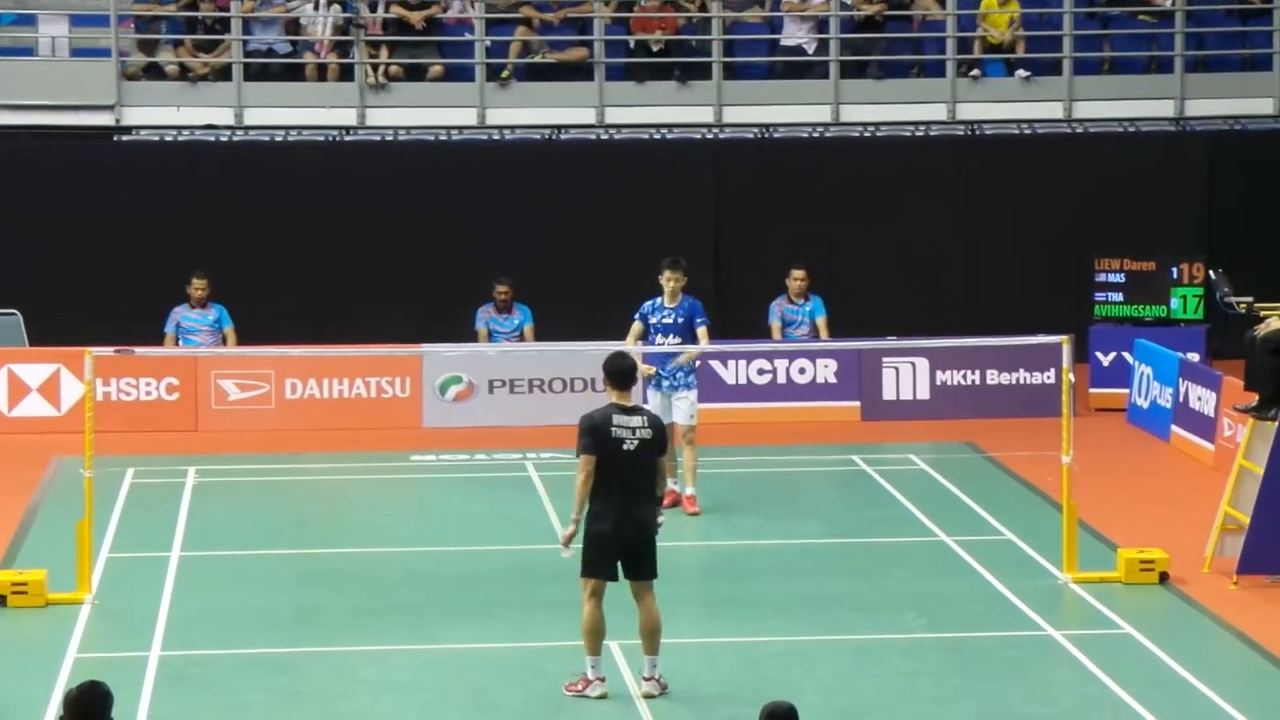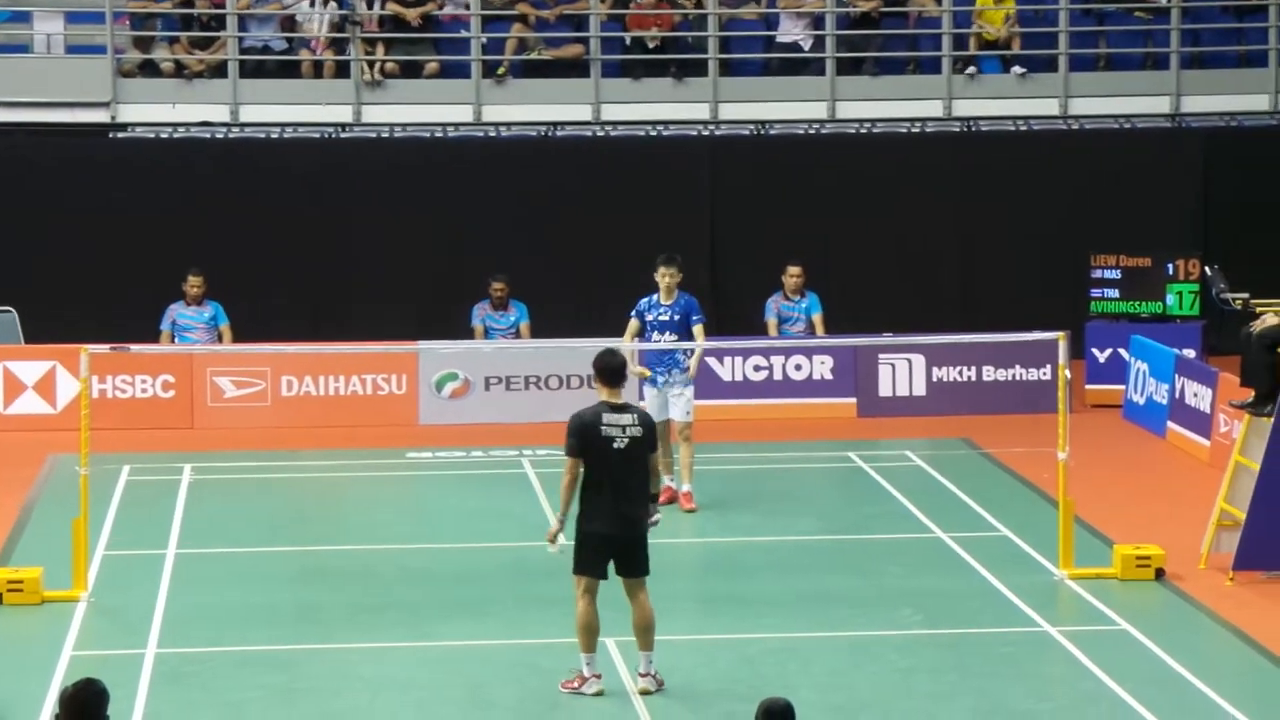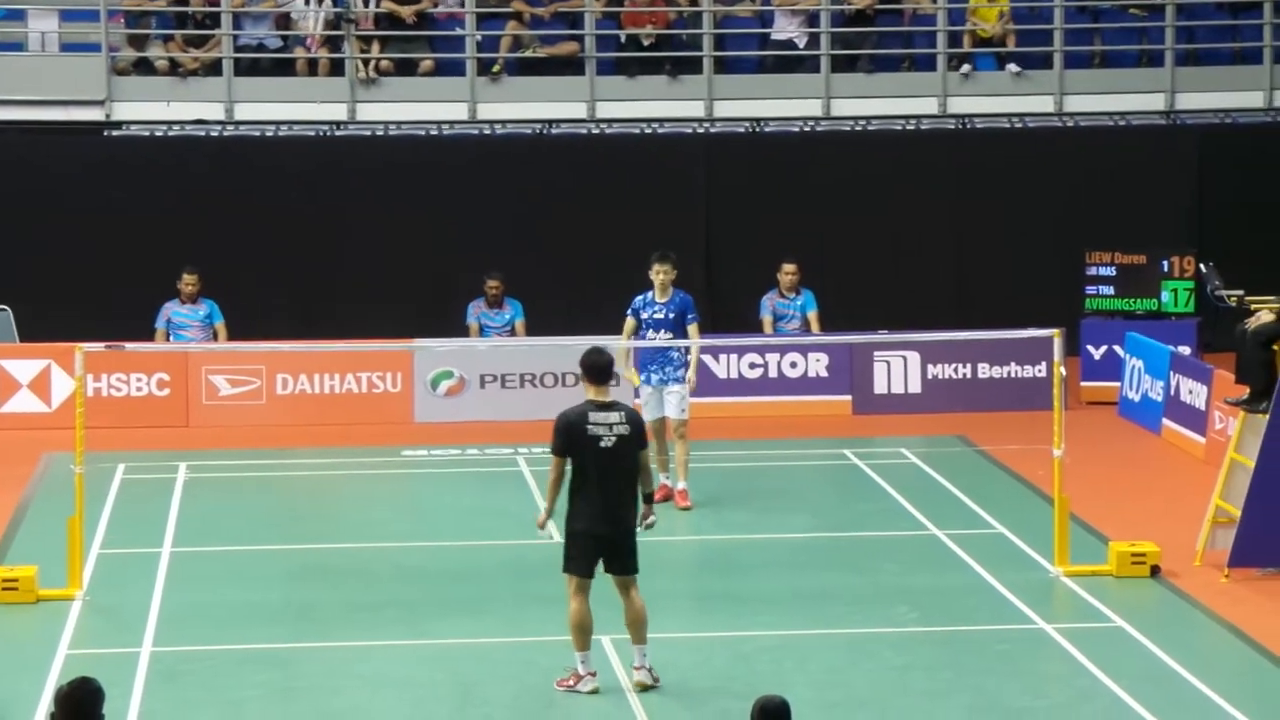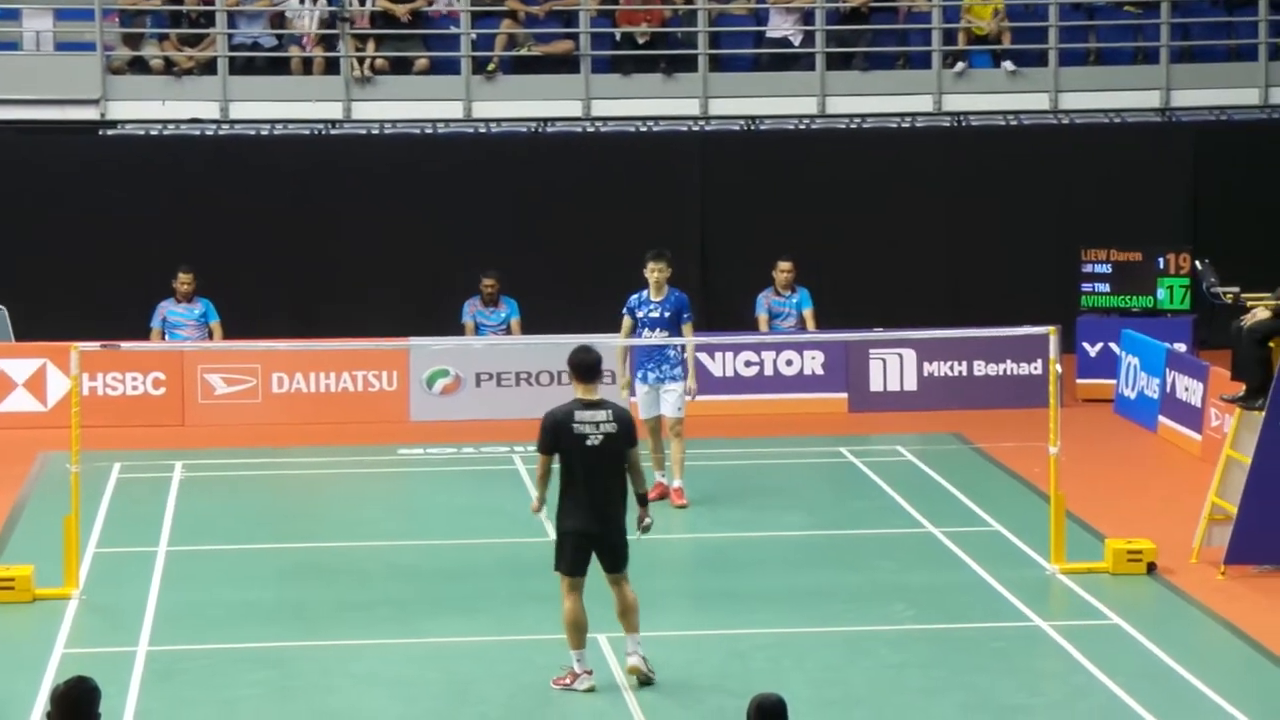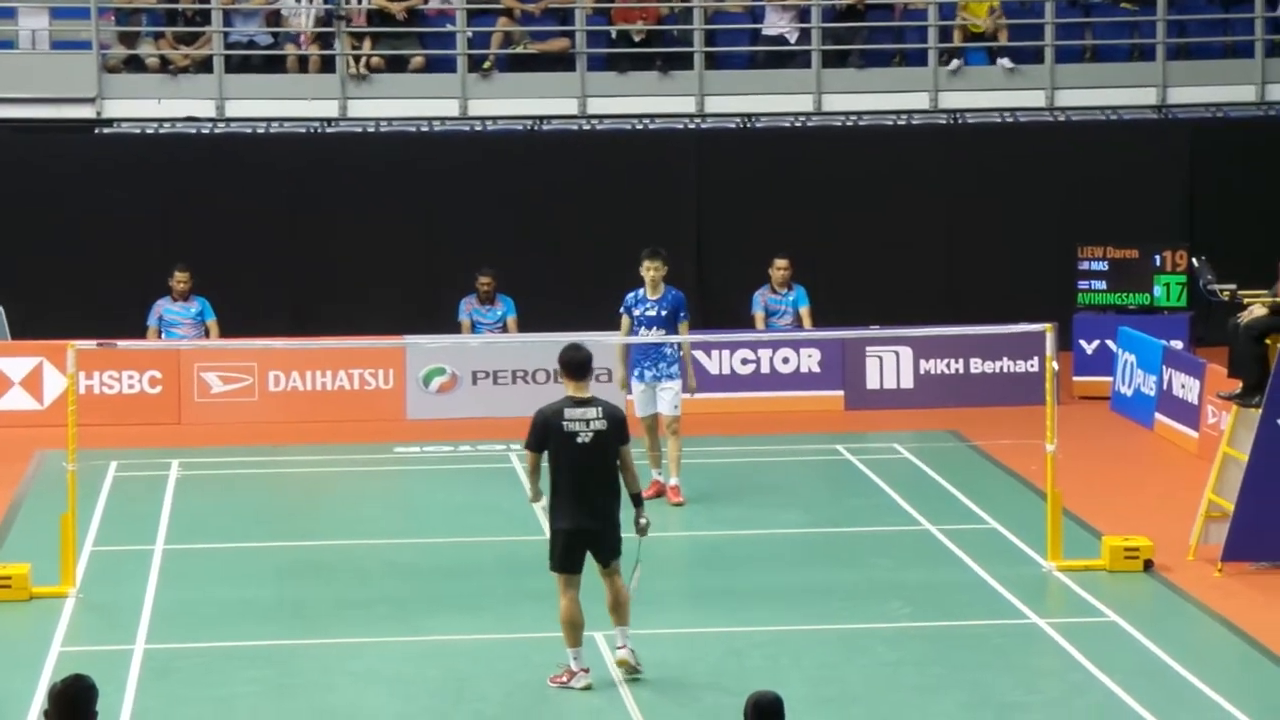
dt=0.1s
person 1, frame 1
left shoulder: (593, 421)
right shoulder: (654, 423)
left elbow: (586, 472)
right elbow: (661, 474)
left wrist: (575, 520)
right wrist: (656, 507)
left hip: (603, 525)
right hip: (642, 525)
left knee: (592, 597)
right knee: (646, 598)
left ankle: (593, 678)
right ankle: (651, 677)
person 1, frame 2
left shoulder: (583, 420)
right shoulder: (644, 420)
left elbow: (572, 474)
right elbow: (654, 470)
left wrist: (560, 518)
right wrist: (653, 503)
left hip: (595, 524)
right hip: (633, 523)
left knee: (586, 595)
right knee: (639, 595)
left ankle: (589, 675)
right ankle: (647, 673)
person 1, frame 3
left shoulder: (569, 419)
right shoulder: (632, 418)
left elbow: (558, 473)
right elbow: (644, 468)
left wrist: (548, 510)
right wrist: (648, 503)
left hip: (584, 522)
right hip: (622, 521)
left knee: (578, 593)
right knee: (630, 591)
left ankle: (584, 673)
right ankle: (642, 667)
person 1, frame 4
left shoulder: (556, 418)
right shoulder: (622, 416)
left elbow: (543, 470)
right elbow: (635, 468)
left wrist: (539, 498)
right wrist: (644, 506)
left hip: (573, 520)
right hip: (612, 519)
left knee: (572, 592)
right knee: (621, 583)
left ankle: (580, 671)
right ankle: (635, 654)
person 1, frame 5
left shoulder: (547, 416)
right shoulder: (613, 414)
left elbow: (533, 465)
right elbow: (627, 466)
left wrist: (534, 490)
right wrist: (639, 507)
left hip: (566, 518)
right hip: (606, 516)
left knee: (568, 590)
right knee: (613, 575)
left ankle: (577, 669)
right ankle: (623, 646)
person 2, frame 1
left shoulder: (693, 306)
right shoulder: (649, 307)
left elbow: (705, 341)
right elbow: (631, 339)
left wrist: (695, 352)
right wrist: (639, 365)
left hip: (684, 381)
right hip: (657, 381)
left knee: (687, 436)
right knee: (664, 437)
left ankle: (689, 493)
right ankle: (672, 489)
person 2, frame 2
left shoulder: (689, 303)
right shoulder: (644, 305)
left elbow: (700, 338)
right elbow: (628, 338)
left wrist: (695, 360)
right wrist: (633, 365)
left hip: (680, 378)
right hip: (652, 378)
left knee: (684, 433)
right knee: (660, 434)
left ankle: (686, 490)
right ankle: (669, 485)
person 2, frame 3
left shoulder: (684, 301)
right shoulder: (639, 302)
left elbow: (694, 338)
right elbow: (626, 336)
left wrist: (692, 370)
right wrist: (628, 368)
left hip: (675, 376)
right hip: (648, 376)
left knee: (679, 430)
right knee: (655, 431)
left ankle: (681, 487)
right ankle: (664, 484)
person 2, frame 4
left shoulder: (680, 300)
right shoulder: (635, 301)
left elbow: (688, 339)
right elbow: (625, 338)
left wrist: (691, 375)
right wrist: (622, 372)
left hip: (672, 374)
right hip: (644, 374)
left knee: (675, 428)
right knee: (652, 430)
left ankle: (677, 486)
right ankle: (660, 481)
person 2, frame 5
left shoulder: (676, 298)
right shoulder: (631, 299)
left elbow: (684, 337)
right elbow: (625, 336)
left wrist: (690, 373)
right wrist: (622, 370)
left hip: (668, 372)
right hip: (640, 372)
left knee: (672, 426)
right knee: (649, 427)
left ankle: (673, 484)
right ankle: (657, 480)
